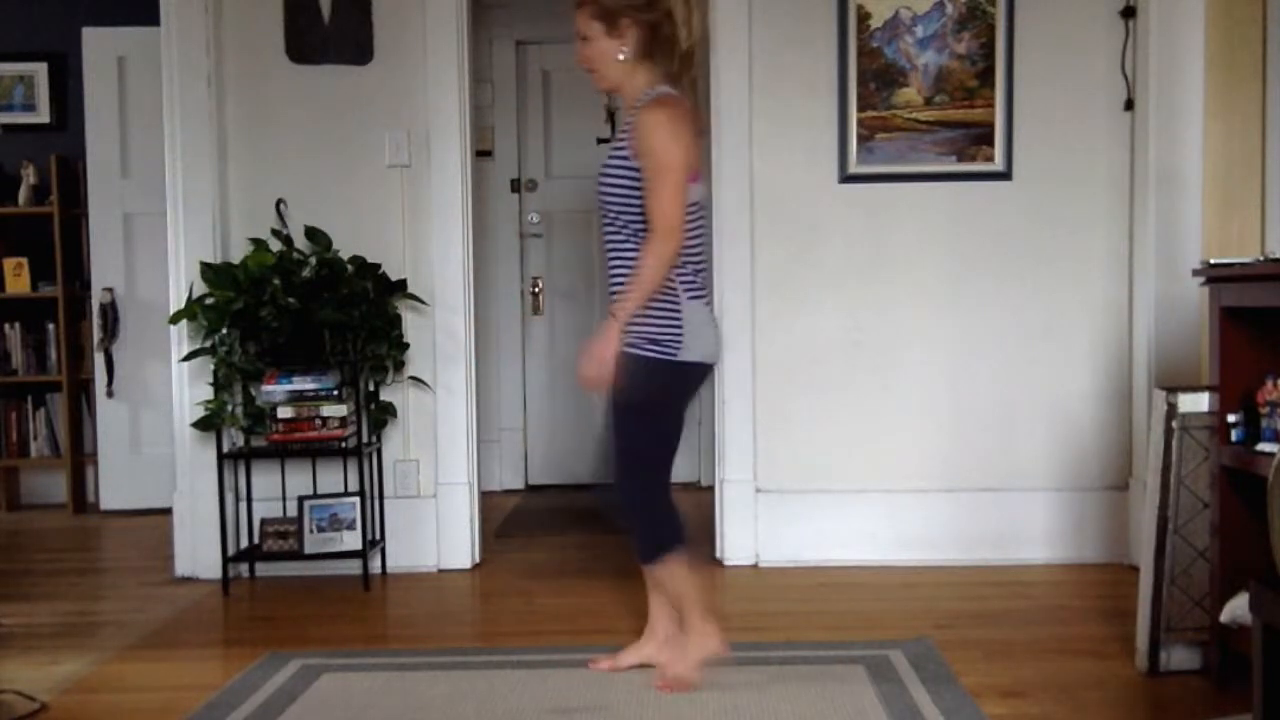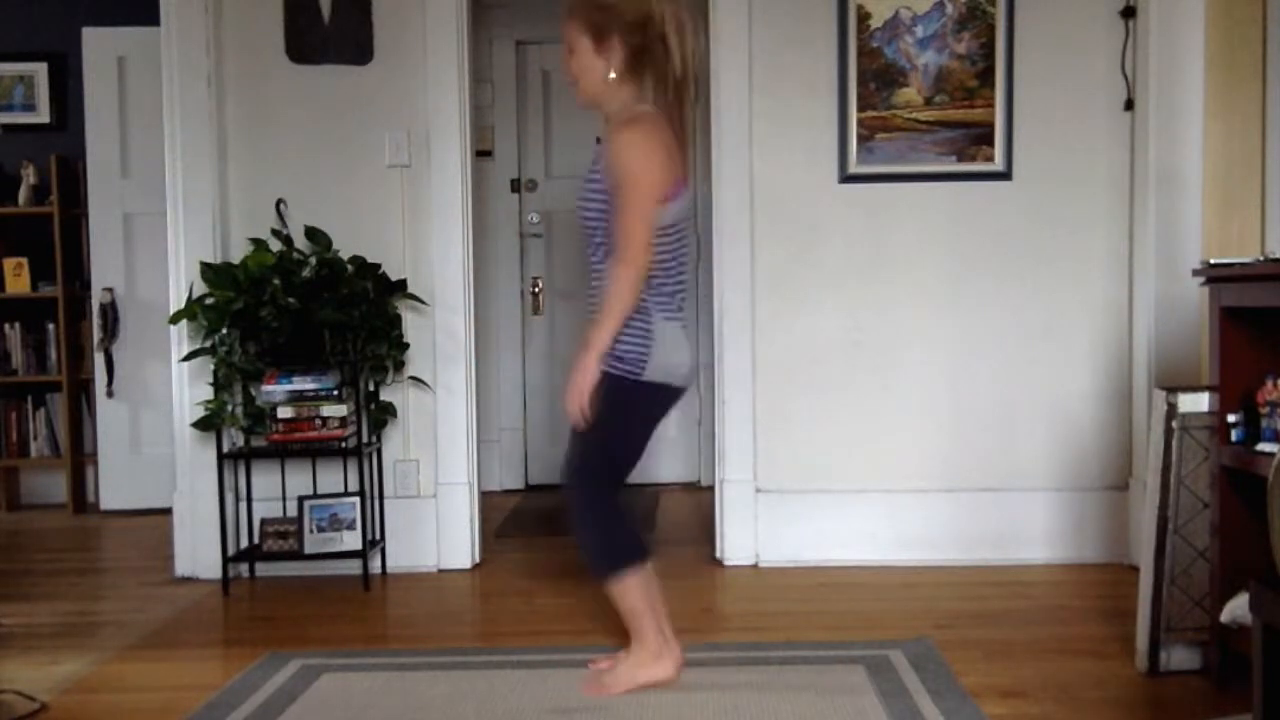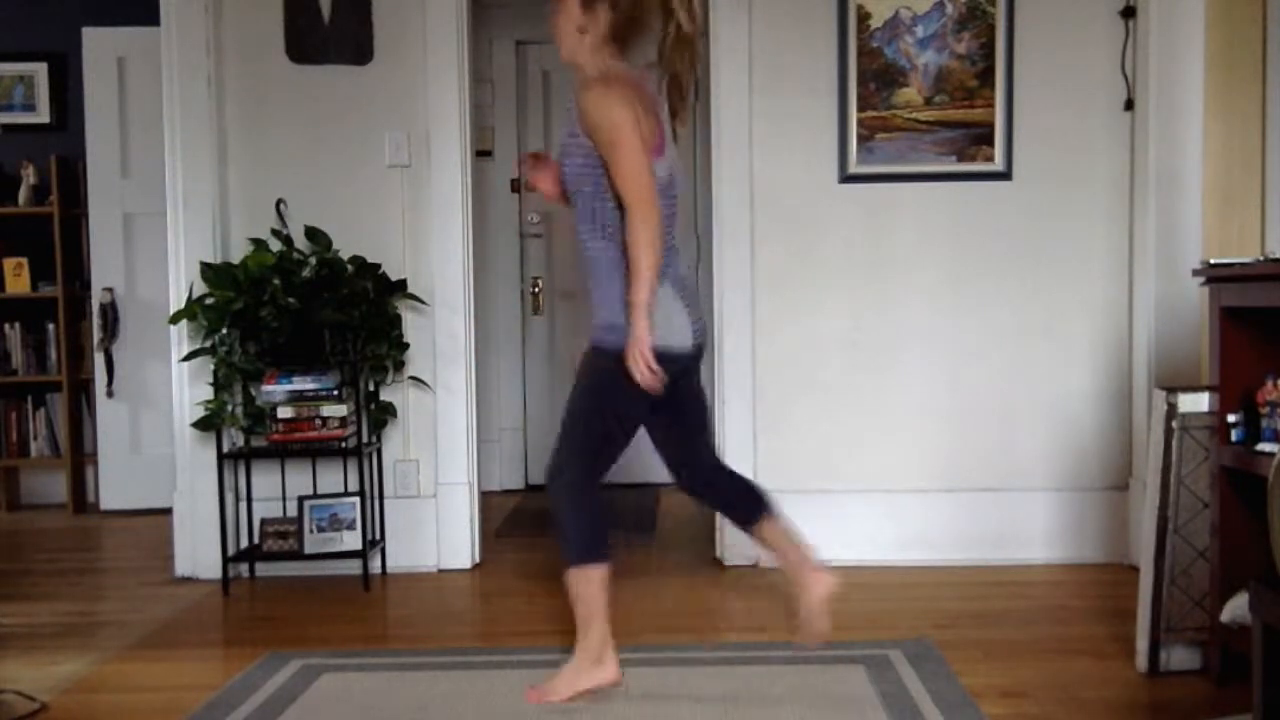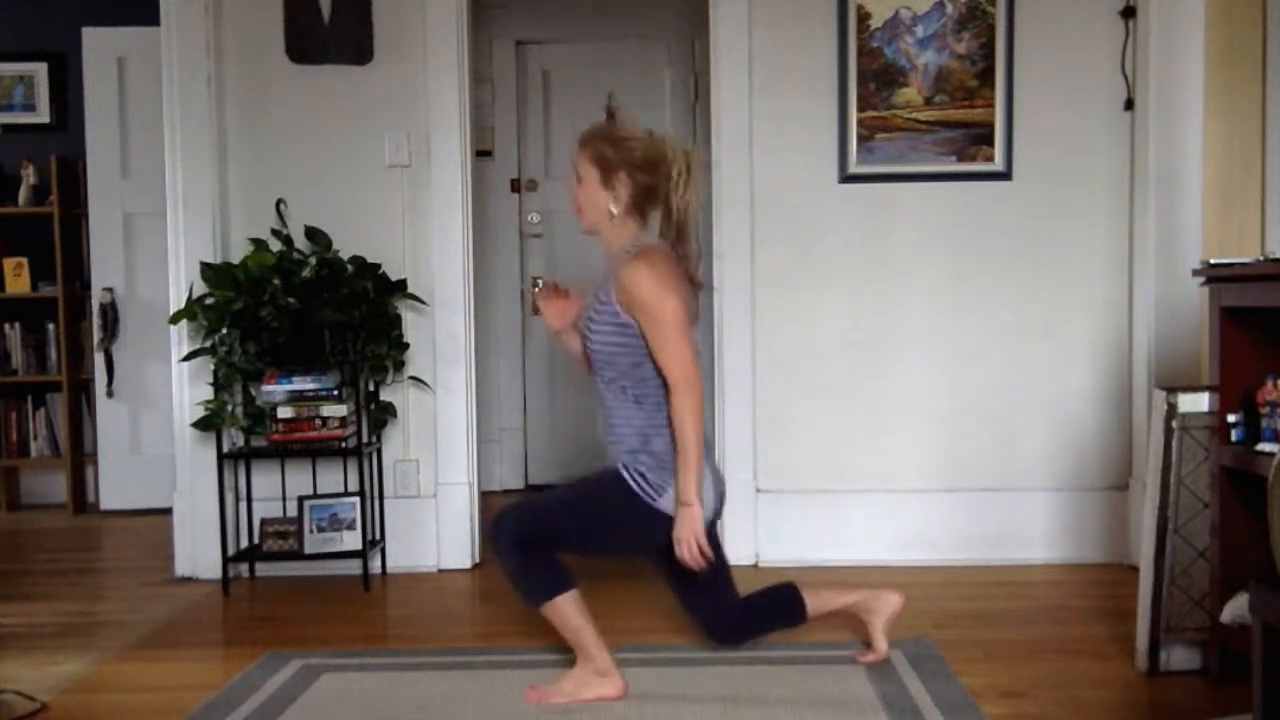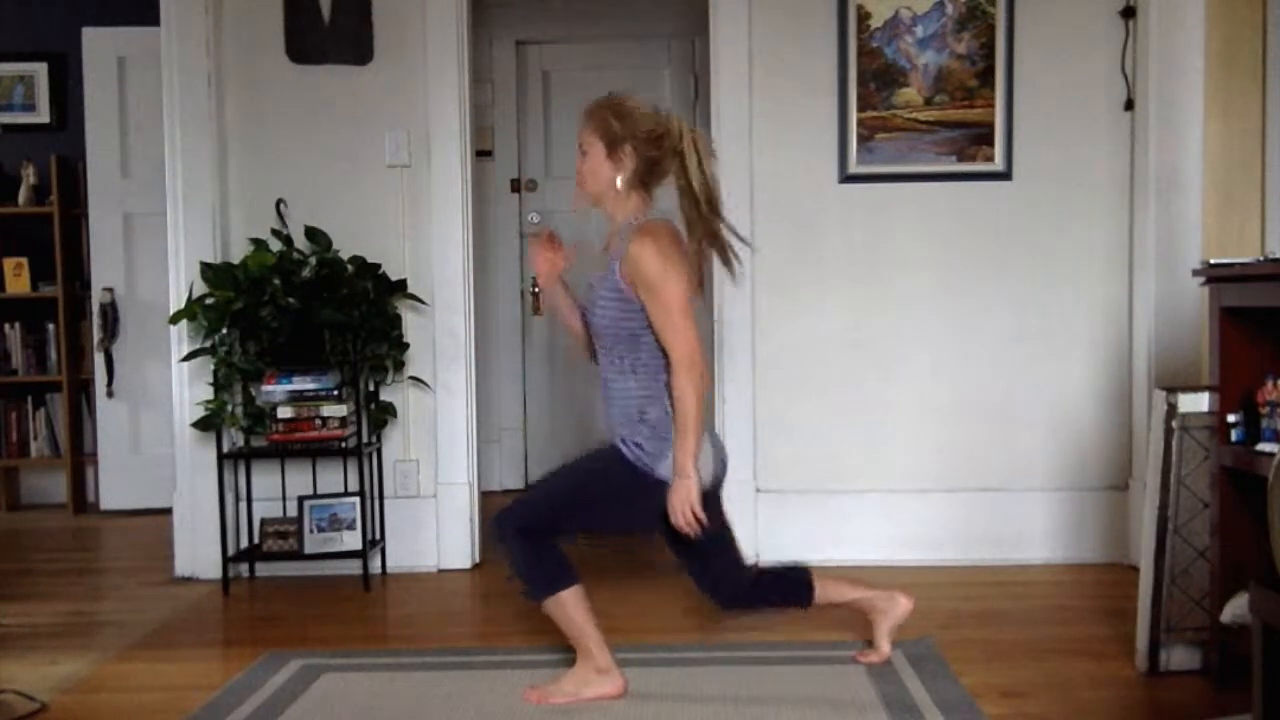
dt=0.3s
person 1, frame 1
left shoulder: (658, 116)
right shoulder: (648, 115)
left elbow: (667, 236)
left wrist: (613, 326)
left hip: (668, 338)
right hip: (656, 338)
left knee: (634, 484)
right knee: (641, 486)
left ankle: (701, 630)
right ankle: (663, 634)
person 1, frame 2
left shoulder: (633, 135)
right shoulder: (644, 129)
left elbow: (634, 257)
left wrist: (591, 355)
left hip: (640, 353)
right hip: (644, 350)
left knee: (586, 491)
right knee: (596, 492)
left ankle: (654, 651)
right ankle: (653, 641)
person 1, frame 3
left shoulder: (603, 94)
right shoulder: (637, 93)
left elbow: (644, 211)
left wrist: (638, 325)
right wrist: (560, 190)
left hip: (639, 326)
right hip: (671, 322)
left knee: (571, 478)
right knee: (697, 469)
left ankle: (595, 653)
right ankle: (808, 573)
person 1, frame 4
left shoulder: (644, 271)
right shoulder: (630, 267)
left elbow: (686, 388)
left wrist: (689, 502)
right wrist: (567, 330)
left hip: (660, 487)
right hip: (663, 481)
left knee: (513, 533)
right knee: (726, 621)
left ankle: (596, 671)
right ankle: (870, 602)
person 1, frame 5
left shoulder: (646, 247)
right shoulder: (625, 242)
left elbow: (689, 363)
right elbow: (599, 343)
left wrist: (684, 473)
right wrist: (554, 286)
left hip: (656, 460)
right hip: (657, 453)
left knee: (518, 526)
right knee: (730, 586)
left ankle: (596, 670)
right ankle: (877, 602)
